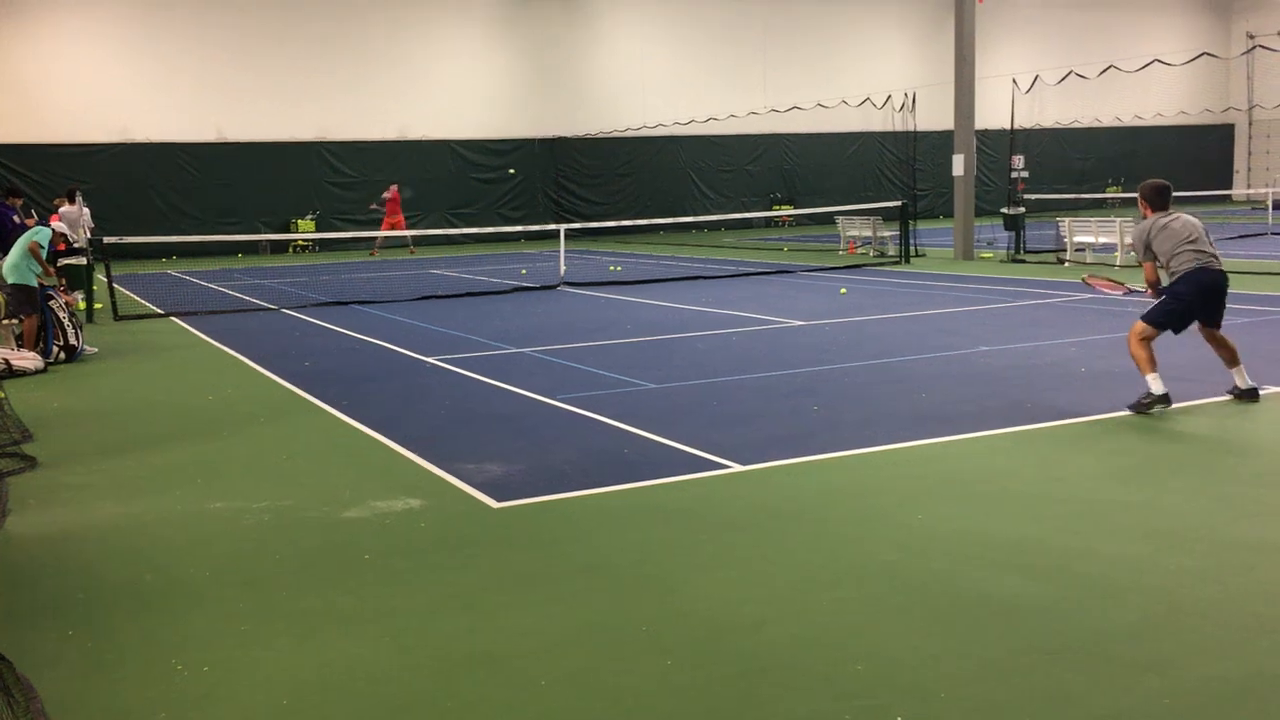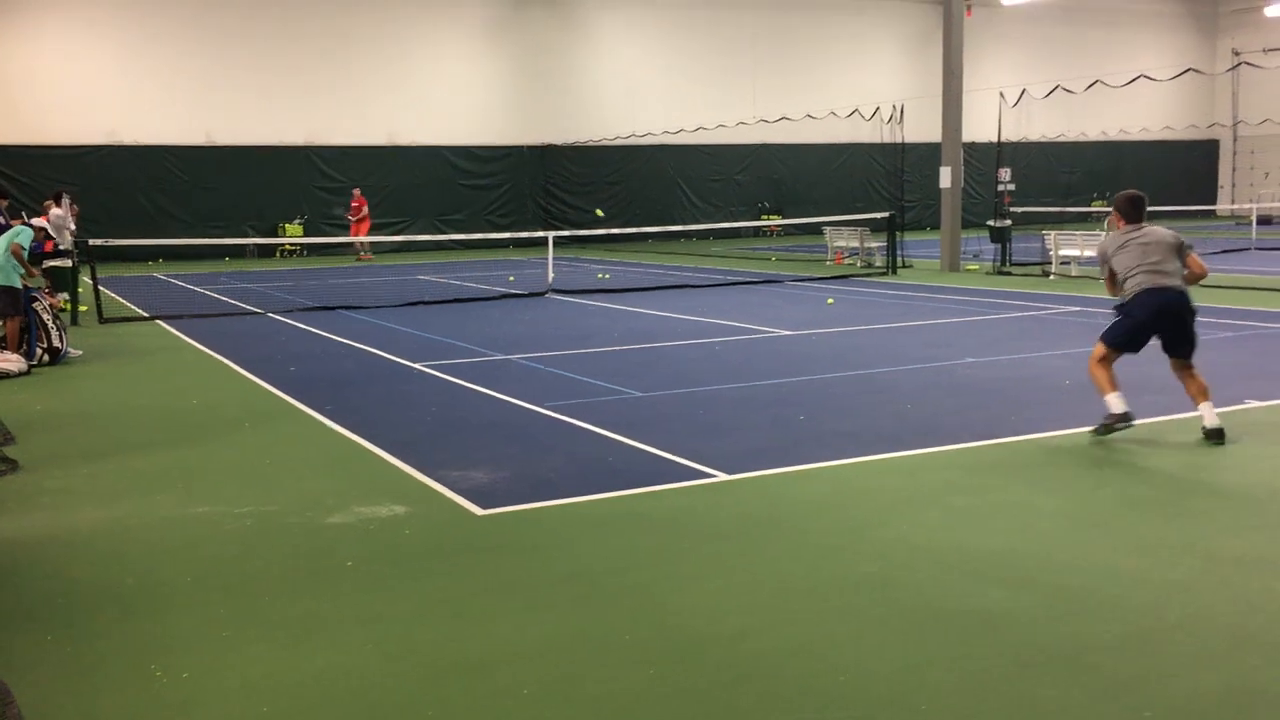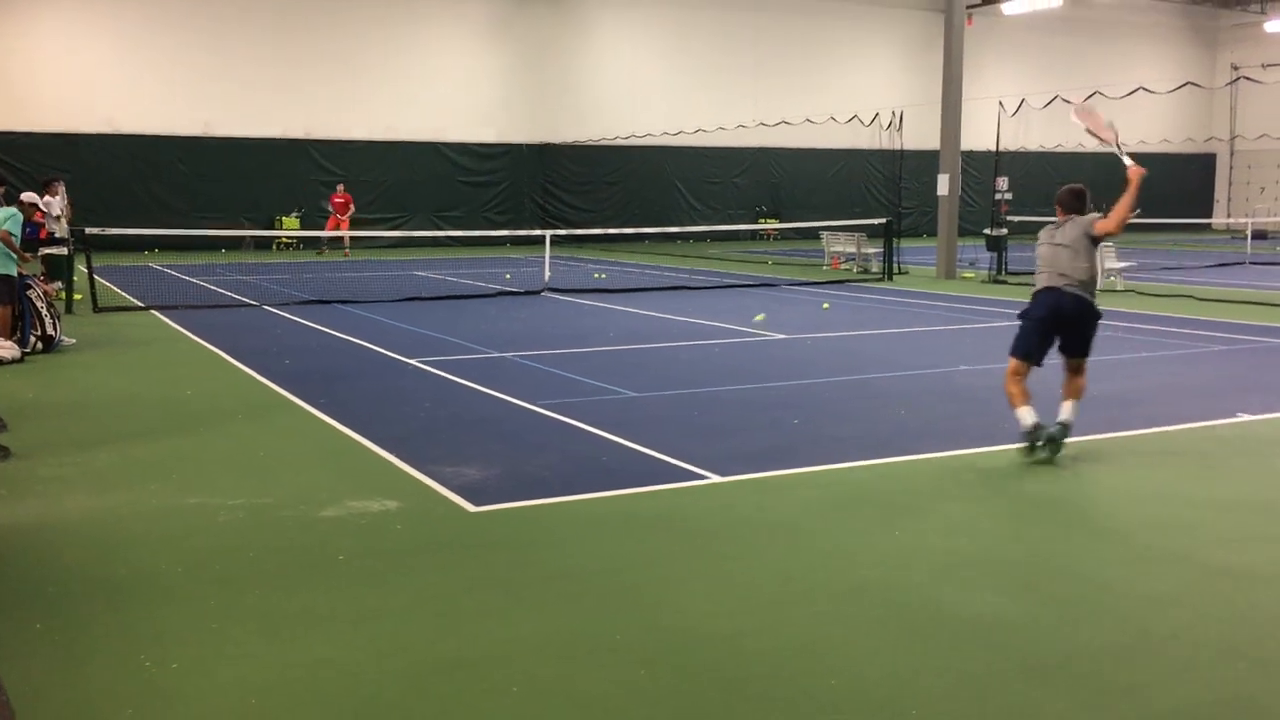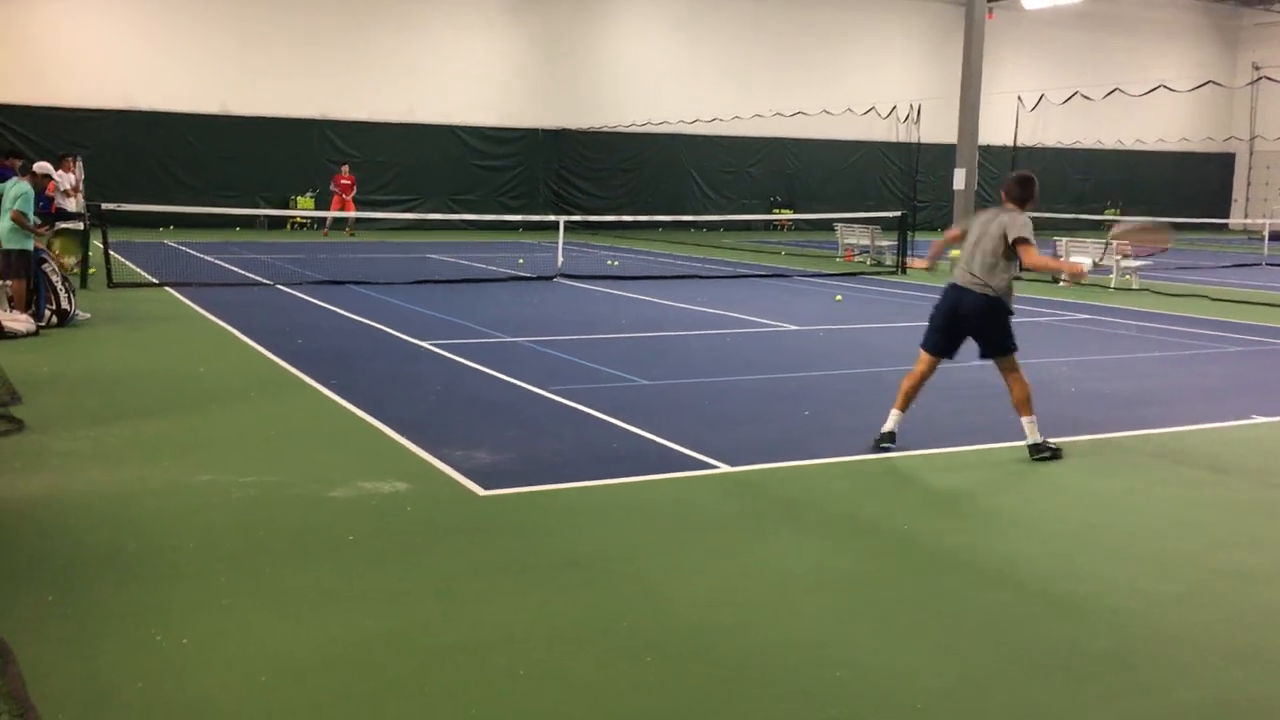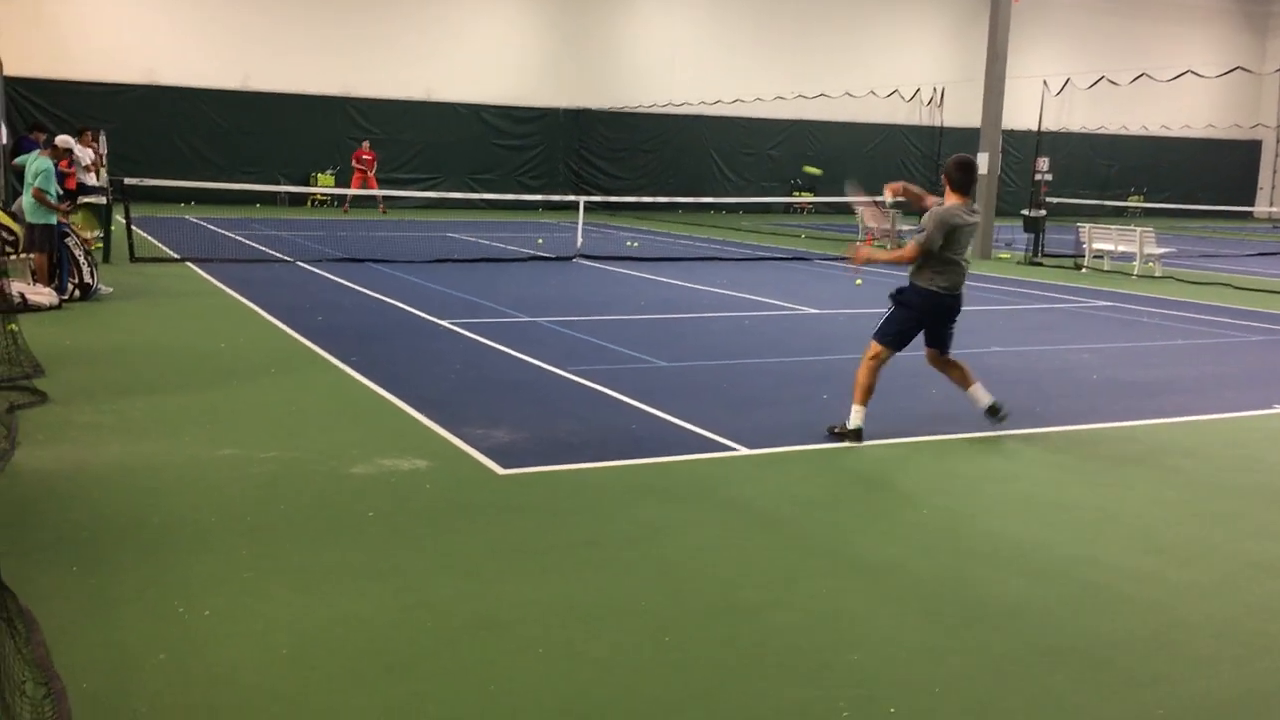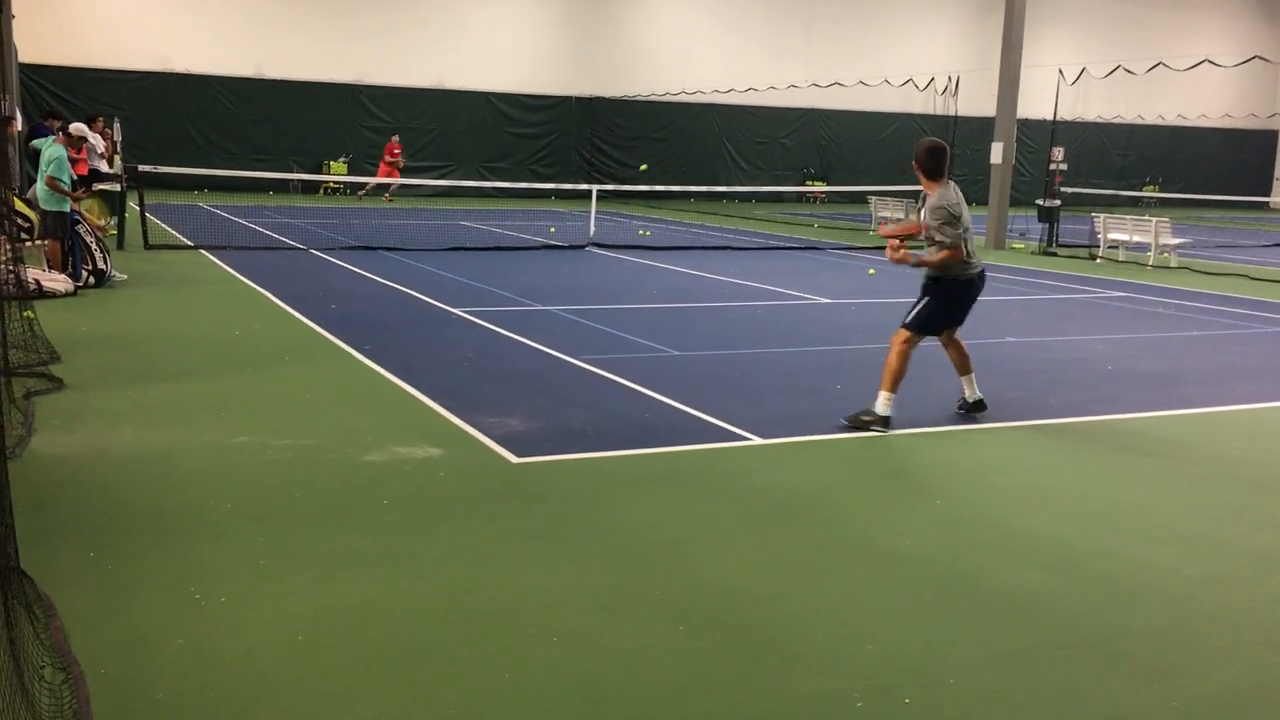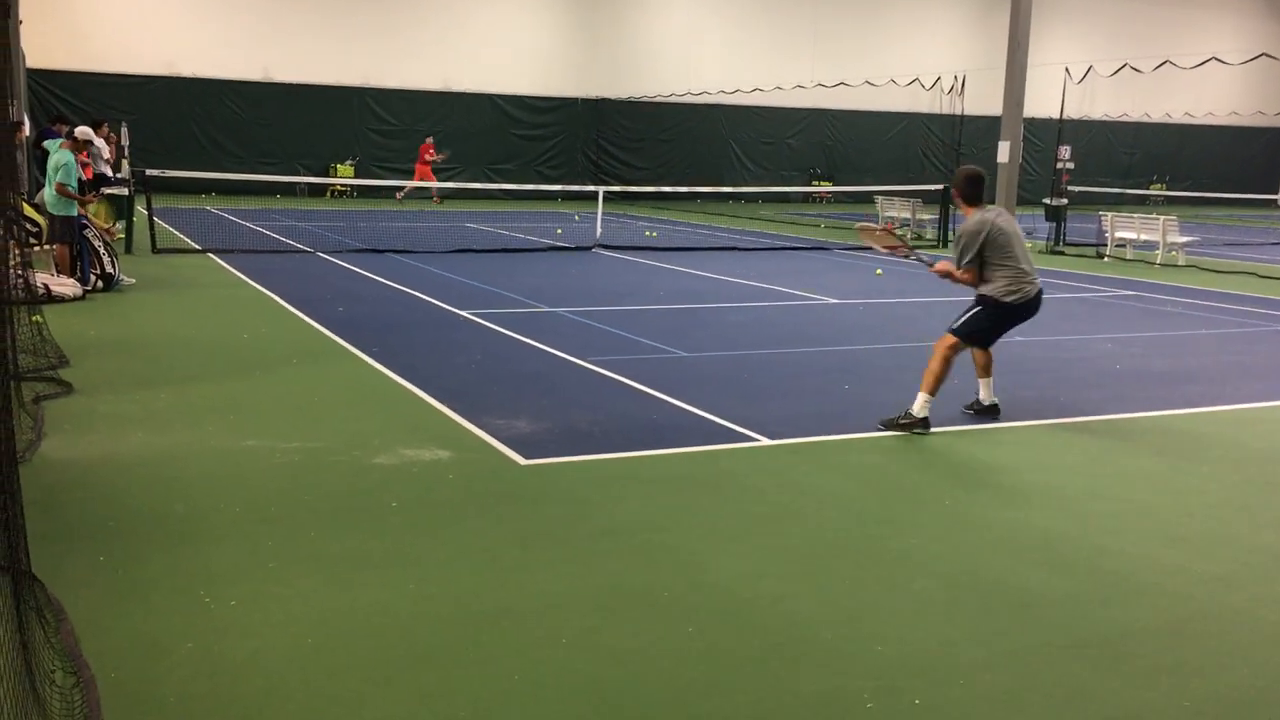
dt=0.3s
person 1, frame 1
left shoulder: (1142, 231)
right shoulder: (1191, 221)
left elbow: (1151, 278)
left wrist: (1157, 291)
left hip: (1189, 283)
right hip: (1217, 279)
left knee: (1137, 337)
right knee: (1211, 333)
left ankle: (1157, 392)
right ankle: (1245, 386)
person 1, frame 2
left shoulder: (1108, 244)
right shoulder: (1169, 235)
left elbow: (1113, 289)
right elbow: (1200, 272)
left hip: (1143, 304)
right hip: (1179, 302)
left knee: (1099, 360)
right knee: (1185, 369)
left ankle: (1118, 411)
right ankle: (1213, 425)
person 1, frame 3
left shoulder: (1044, 234)
right shoulder: (1087, 223)
right elbow: (1109, 226)
right wrist: (1134, 185)
left hip: (1046, 301)
right hip: (1080, 306)
left knee: (1014, 375)
right knee: (1076, 372)
left ankle: (1032, 425)
right ankle: (1064, 422)
person 1, frame 4
left shoulder: (984, 215)
right shoulder: (1018, 222)
left elbow: (952, 235)
right elbow: (1030, 260)
left wrist: (931, 258)
right wrist: (1064, 267)
left hip: (956, 298)
right hip: (989, 304)
left knee: (922, 369)
right knee: (1012, 374)
left ankle: (889, 431)
right ankle: (1035, 441)
person 1, frame 5
left shoulder: (944, 214)
right shoulder: (973, 212)
left elbow: (909, 256)
right elbow: (930, 202)
left wrist: (872, 255)
right wrist: (906, 189)
left hip: (925, 296)
right hip: (949, 299)
left knee: (872, 358)
right knee: (940, 357)
left ankle: (853, 424)
right ankle: (987, 404)
person 1, frame 6
left shoulder: (941, 204)
right shoulder: (943, 190)
left elbow: (954, 255)
right elbow: (923, 227)
left wrist: (913, 260)
right wrist: (894, 235)
left hip: (954, 281)
right hip: (970, 278)
left knee: (902, 342)
right knee: (948, 336)
left ankle: (880, 413)
right ankle: (973, 398)
person 1, frame 7
left shoulder: (970, 228)
right shoulder: (1002, 214)
left elbow: (972, 278)
left wrist: (949, 270)
right wrist: (958, 269)
left hip: (1004, 301)
right hip: (1030, 297)
left knee: (945, 348)
right knee: (979, 339)
left ankle: (918, 413)
right ankle: (988, 401)
